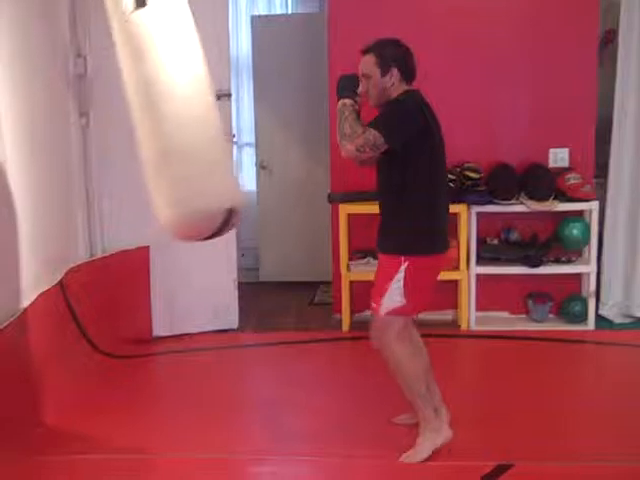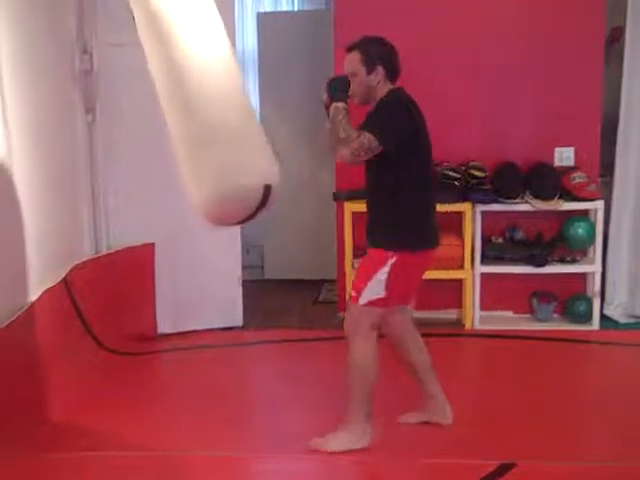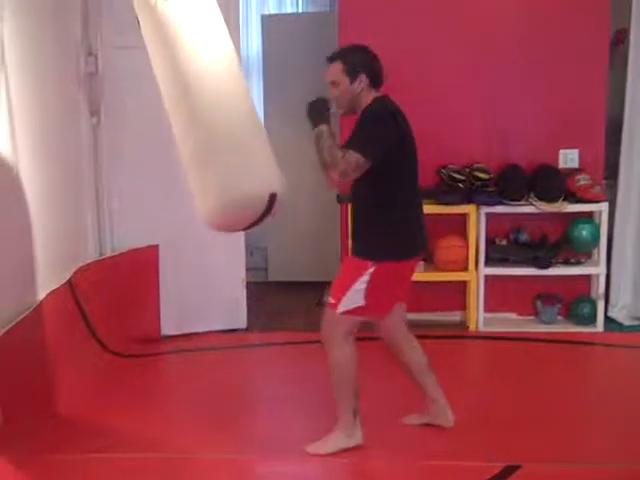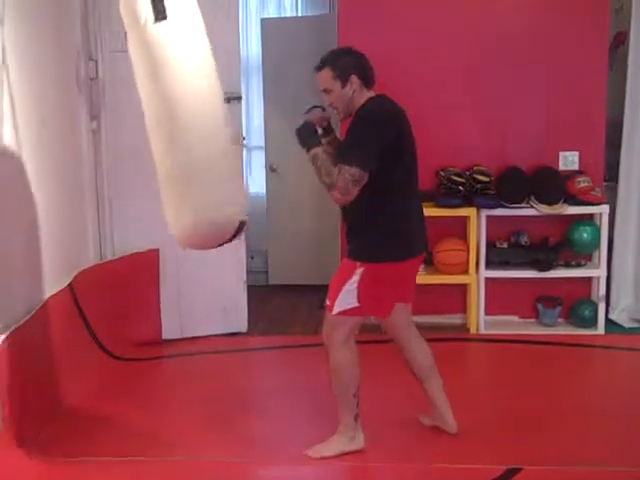
dt=0.2s
person 1, frame 1
left shoulder: (405, 109)
right shoulder: (407, 110)
left elbow: (352, 149)
right elbow: (368, 154)
left wrist: (345, 101)
right wrist: (352, 103)
left hip: (413, 243)
right hip: (412, 238)
left knee: (386, 334)
right knee: (400, 328)
left ankle: (432, 427)
right ankle: (435, 409)
person 1, frame 2
left shoulder: (394, 108)
right shoulder: (393, 108)
left elbow: (348, 152)
right elbow: (357, 152)
left wrist: (338, 103)
right wrist: (337, 108)
left hip: (401, 240)
right hip: (403, 235)
left knee: (358, 325)
right knee: (396, 322)
left ankle: (357, 427)
right ankle: (437, 405)
person 1, frame 3
left shoulder: (378, 118)
right shoulder: (380, 116)
left elbow: (339, 174)
right elbow: (350, 167)
left wrist: (320, 125)
right wrist: (325, 128)
left hip: (382, 248)
right hip: (394, 242)
left knee: (335, 330)
right knee: (391, 327)
left ankle: (347, 428)
right ankle: (438, 407)
person 1, frame 4
left shoulder: (370, 120)
right shoulder: (385, 112)
left elbow: (343, 190)
left wrist: (313, 145)
right wrist: (328, 135)
left hip: (377, 248)
right hip: (402, 242)
left knee: (336, 334)
right knee: (401, 327)
left ankle: (349, 432)
right ankle: (443, 412)
